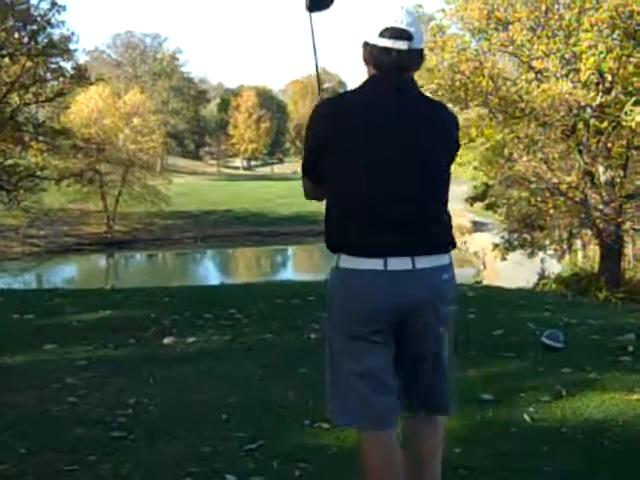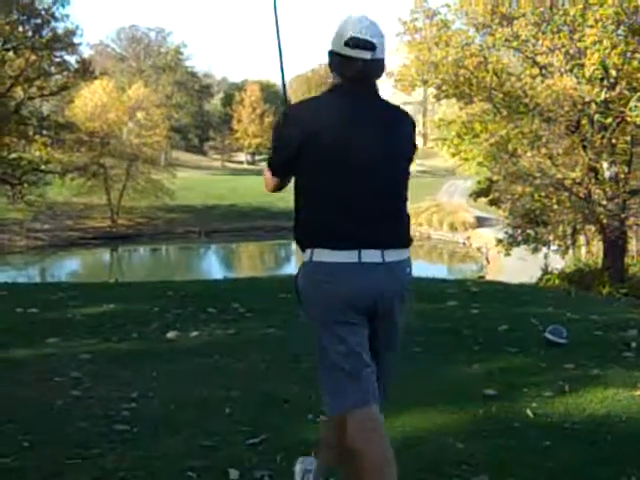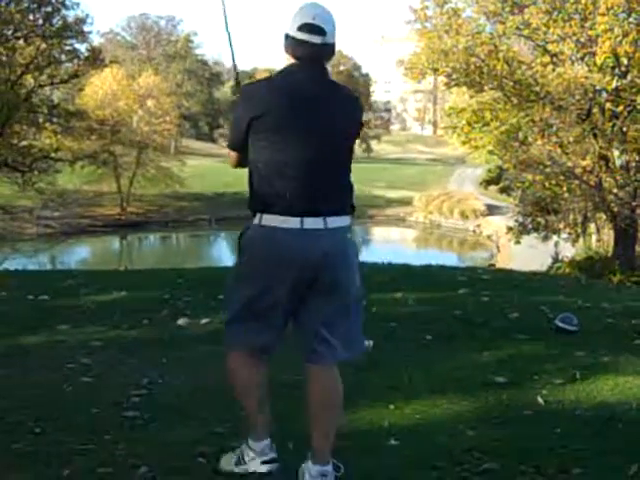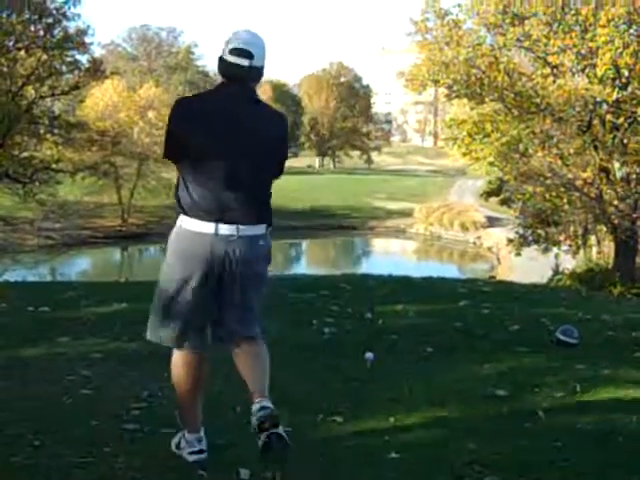
dt=0.4s
person 1, frame 1
left shoulder: (331, 114)
right shoulder: (443, 120)
left elbow: (312, 190)
left hip: (360, 279)
right hip: (431, 276)
left knee: (376, 420)
right knee: (425, 409)
person 1, frame 2
left shoulder: (302, 117)
right shoulder: (402, 125)
left elbow: (273, 182)
left hip: (331, 270)
right hip: (392, 268)
left knee: (358, 403)
right knee: (351, 388)
person 1, frame 3
left shoulder: (257, 95)
right shoulder: (349, 105)
left elbow: (236, 158)
left hip: (276, 236)
right hip: (336, 237)
left knee: (245, 344)
right knee: (324, 358)
person 1, frame 4
left shoulder: (187, 109)
right shoulder: (275, 123)
left hip: (196, 236)
right hip: (251, 239)
left knee: (186, 340)
right knee: (246, 334)
left ankle: (192, 434)
right ankle: (263, 405)
